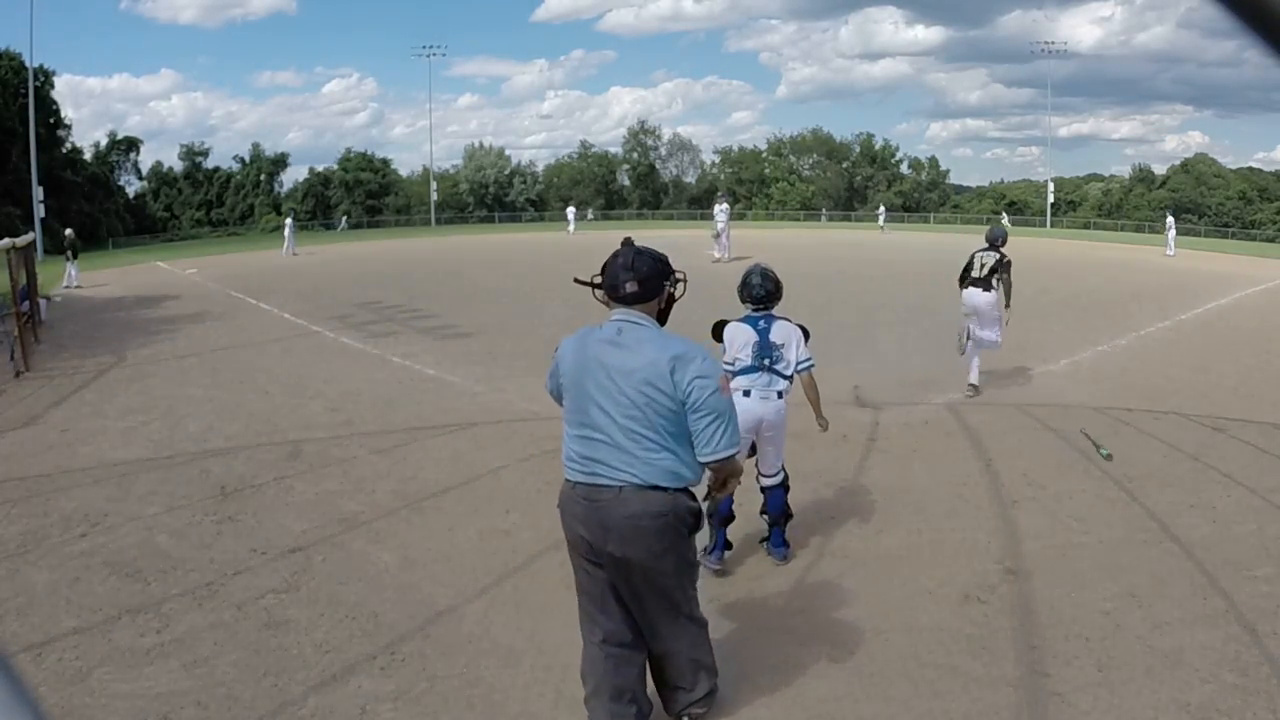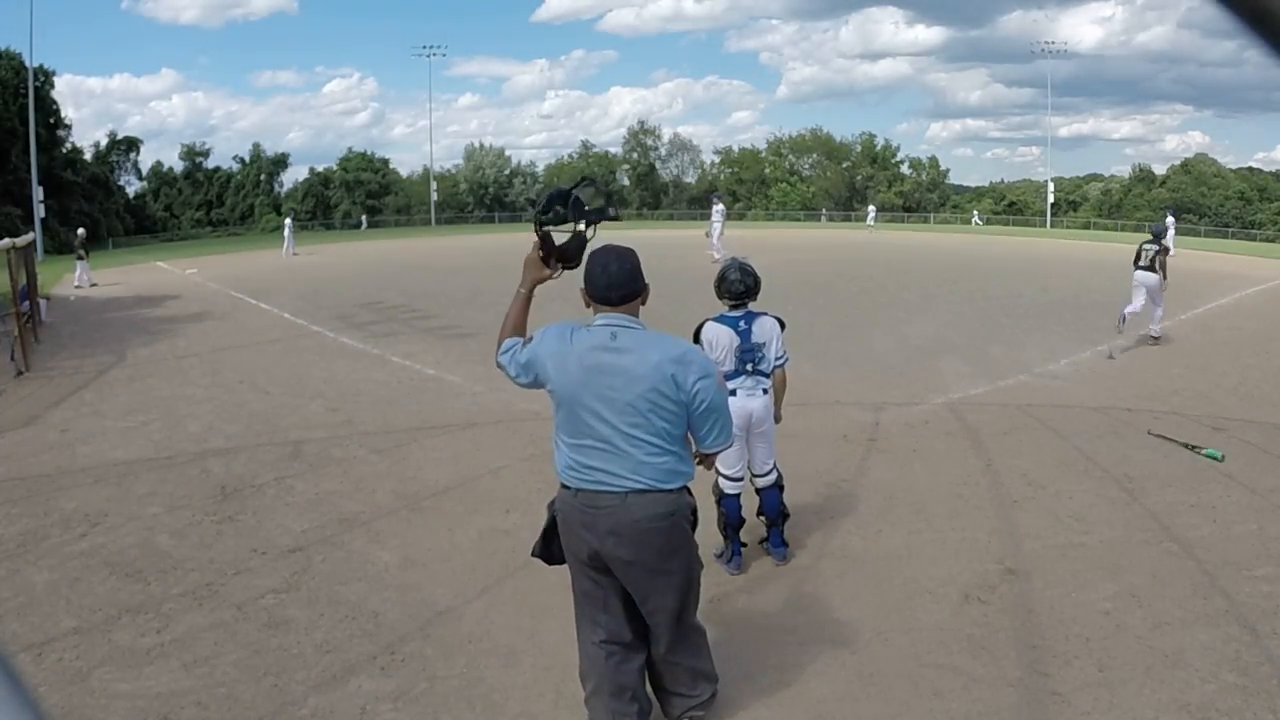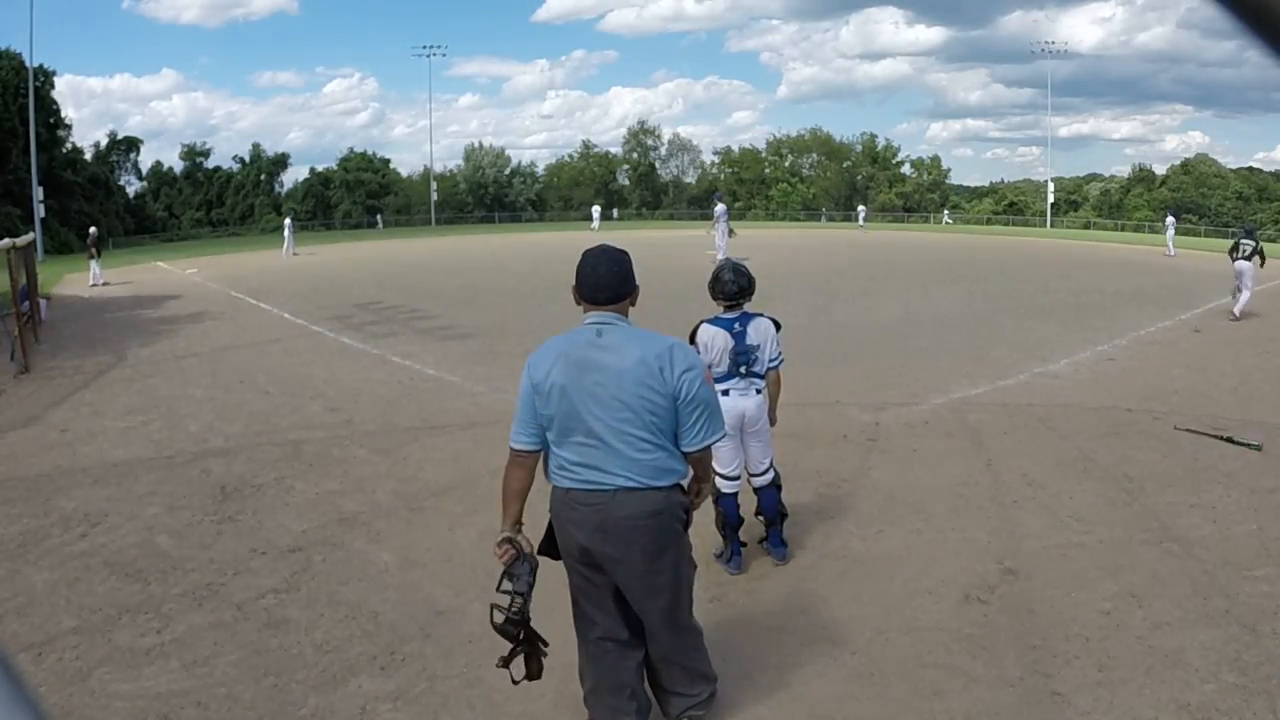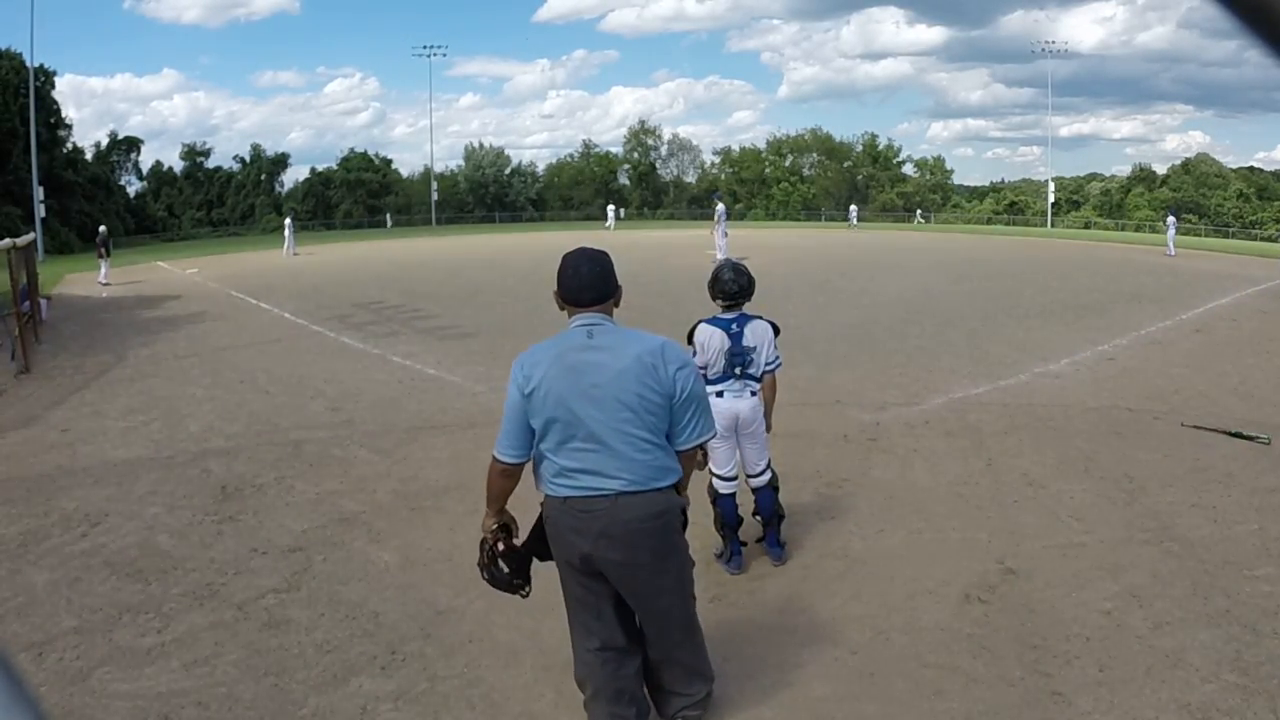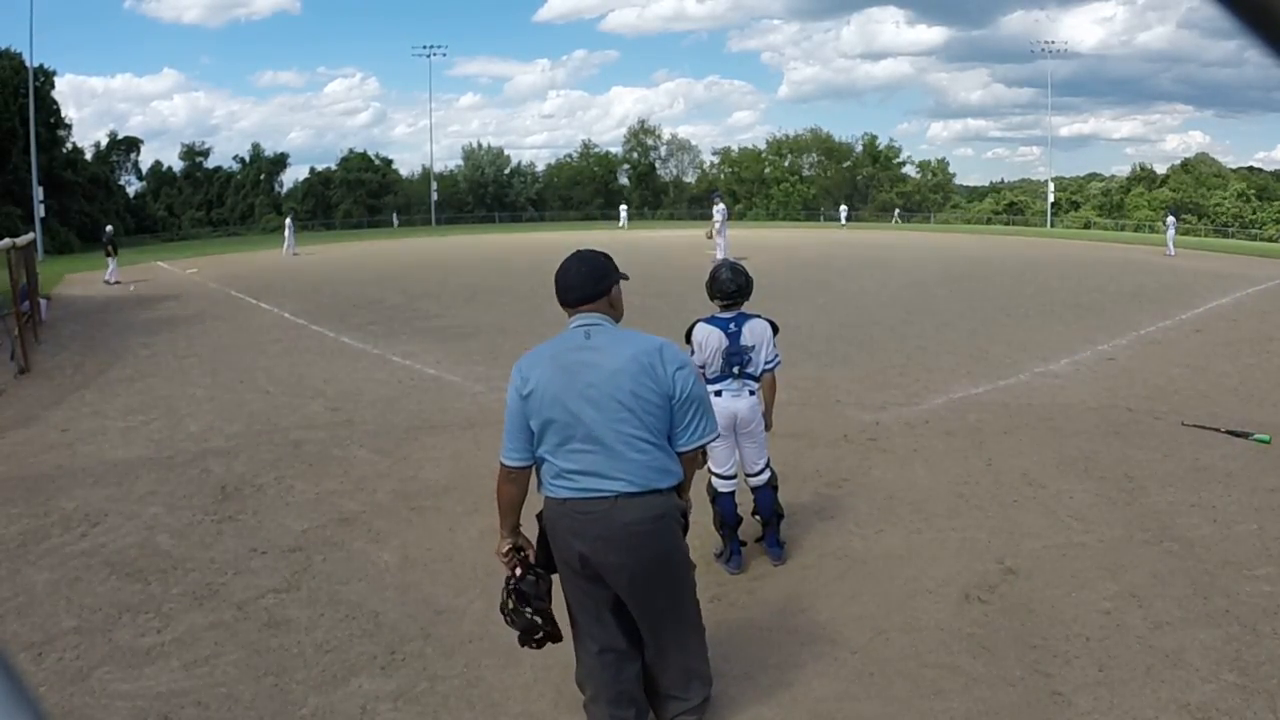
dt=0.7s
person 1, frame 1
left shoulder: (573, 347)
right shoulder: (688, 358)
right elbow: (721, 459)
right wrist: (729, 475)
left hip: (583, 506)
right hip: (653, 511)
left knee: (606, 629)
right knee: (672, 617)
person 1, frame 2
left shoulder: (555, 347)
right shoulder: (685, 358)
left elbow: (506, 354)
right elbow: (712, 448)
left wrist: (526, 284)
right wrist: (686, 457)
left hip: (581, 511)
right hip: (656, 513)
left knee: (603, 629)
right knee: (670, 616)
person 1, frame 3
left shoulder: (544, 359)
right shoulder: (673, 355)
left elbow: (523, 453)
right elbow: (697, 448)
left wrist: (511, 525)
right wrist: (701, 482)
left hip: (574, 511)
right hip: (648, 511)
left knee: (600, 625)
right knee: (666, 612)
person 1, frame 4
left shoulder: (530, 365)
right shoulder: (665, 355)
left elbow: (508, 462)
right elbow: (687, 447)
left wrist: (495, 512)
right wrist: (677, 492)
left hip: (570, 518)
right hip: (647, 512)
left knee: (598, 630)
right knee: (668, 615)
person 1, frame 5
left shoulder: (530, 367)
right shoulder: (662, 355)
left elbow: (514, 467)
right elbow: (690, 449)
left wrist: (509, 532)
right wrist: (679, 494)
left hip: (569, 521)
right hip: (646, 515)
left knee: (598, 632)
right knee: (667, 617)
person 2, frame 1
left shoulder: (733, 329)
right shoulder: (791, 330)
left elbow: (726, 379)
right elbow: (806, 377)
right wrist: (818, 414)
left hip: (741, 405)
right hip: (775, 407)
right knee: (773, 475)
left ankle: (717, 547)
right ankle: (777, 543)
person 2, frame 2
left shoulder: (711, 329)
right shoulder: (770, 324)
right elbow: (779, 373)
right wrist: (777, 407)
left hip: (727, 406)
right hip: (761, 403)
left knee: (730, 480)
right knee: (767, 474)
left ankle: (733, 552)
right ankle: (777, 544)
person 2, frame 3
left shoulder: (706, 331)
right shoulder: (764, 326)
right elbow: (773, 374)
right wrist: (772, 409)
left hip: (722, 405)
right hip: (755, 403)
left knee: (726, 479)
right knee: (763, 473)
left ankle: (732, 551)
right ankle: (776, 543)
person 2, frame 4
left shoulder: (704, 331)
right shoulder: (762, 328)
right elbow: (768, 378)
right wrist: (768, 414)
left hip: (716, 407)
right hip: (750, 405)
left knee: (723, 480)
right knee: (761, 474)
left ankle: (732, 552)
right ankle: (774, 544)
person 2, frame 5
left shoulder: (702, 330)
right shoulder: (761, 327)
right elbow: (768, 376)
right wrist: (769, 412)
left hip: (715, 406)
right hip: (749, 404)
left knee: (723, 479)
right knee: (760, 473)
left ankle: (732, 551)
right ankle: (773, 543)
